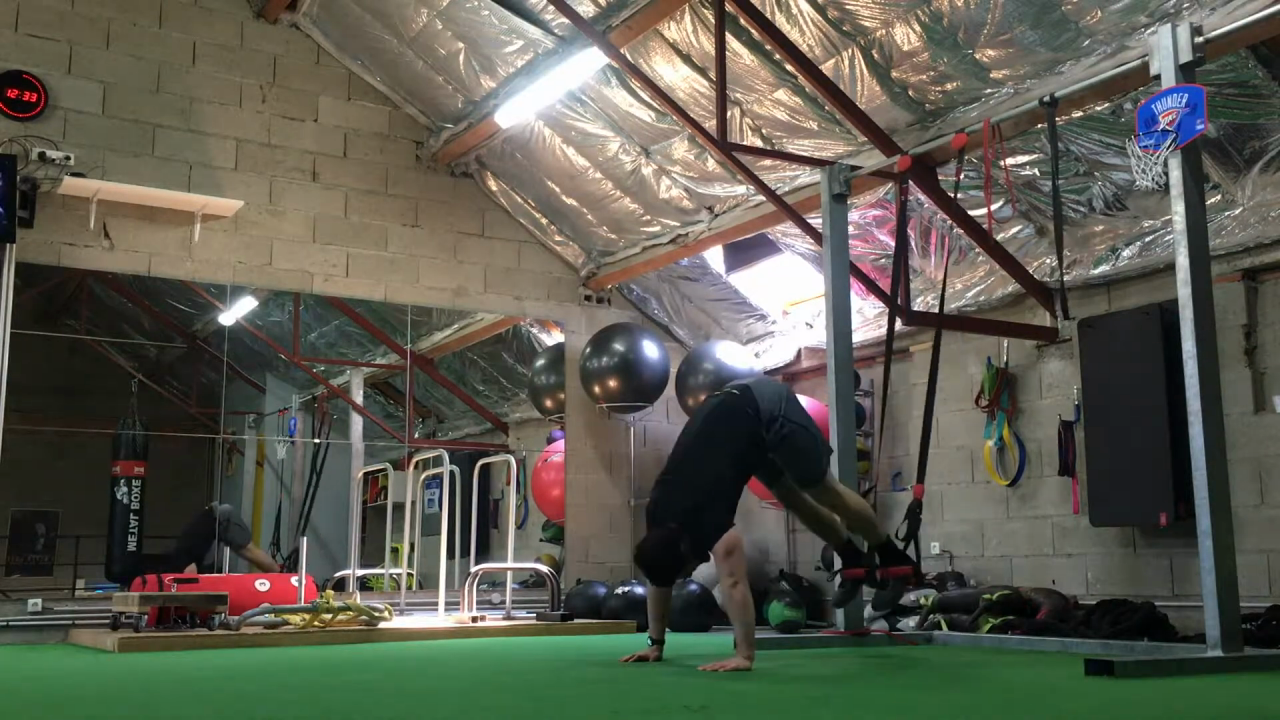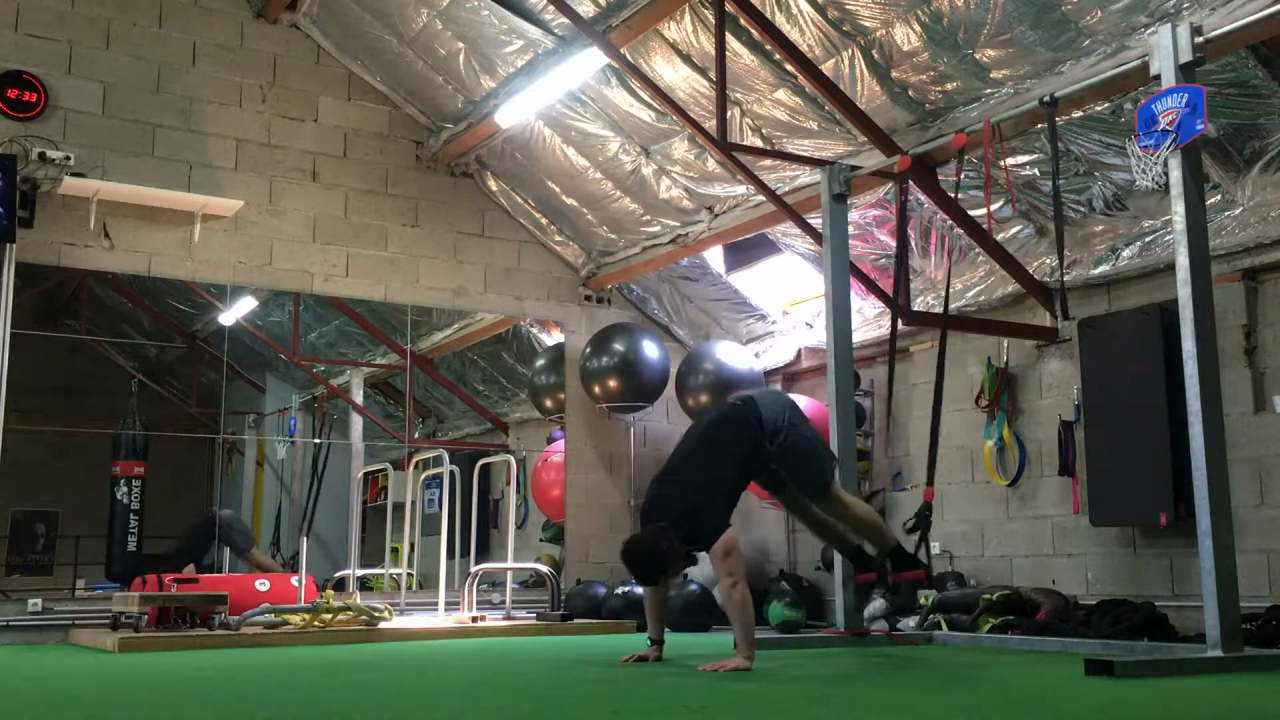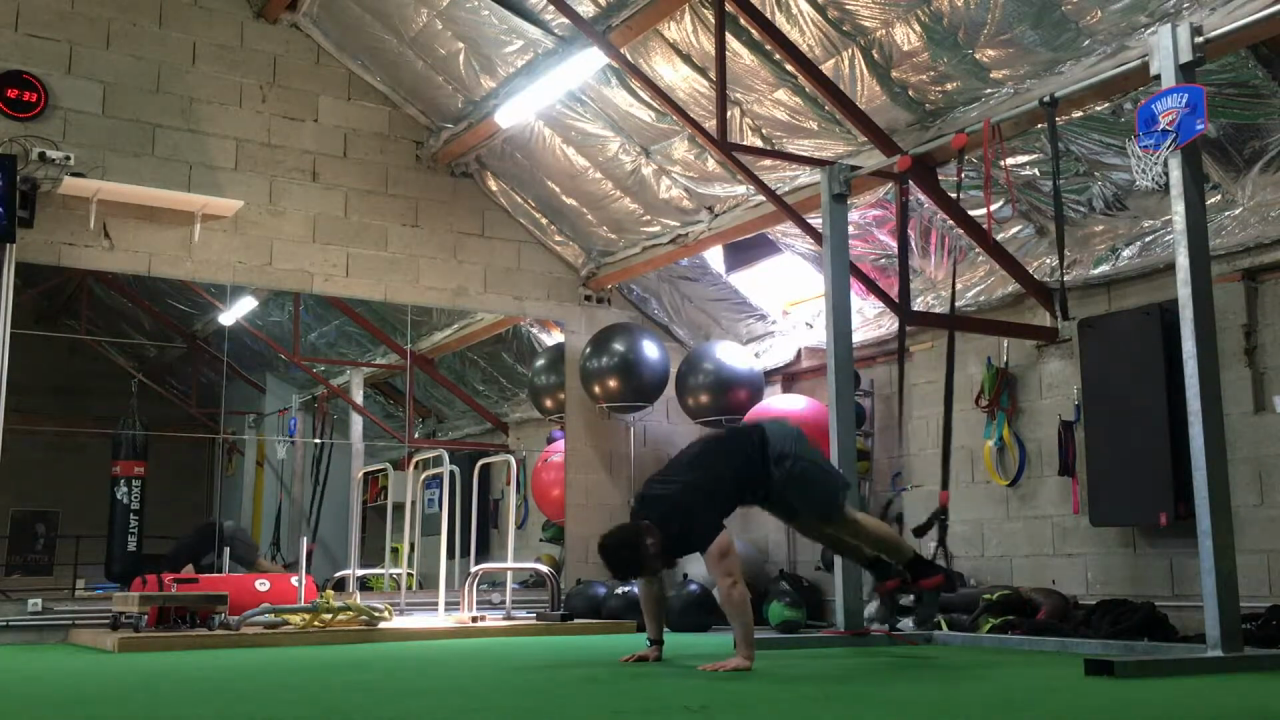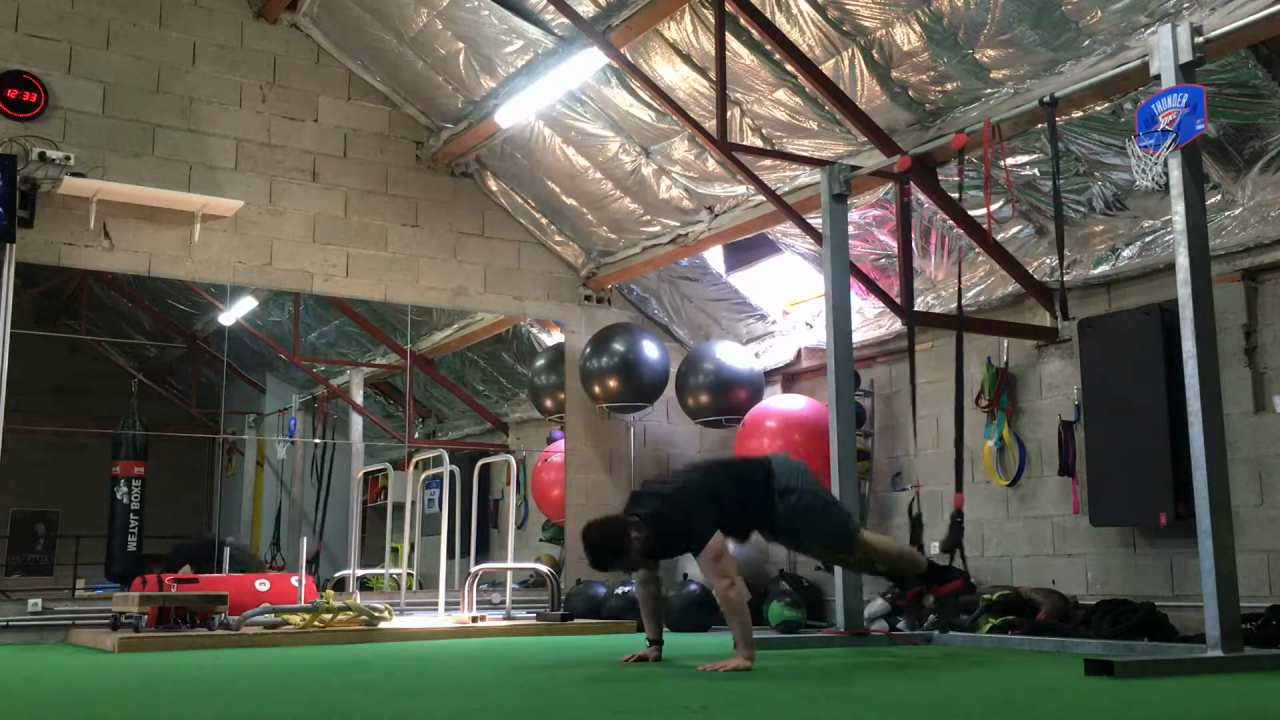
dt=0.1s
person 1, frame 1
left shoulder: (703, 511)
right shoulder: (662, 512)
left elbow: (733, 582)
right elbow: (659, 583)
left wrist: (744, 656)
right wrist: (655, 644)
left hip: (767, 408)
right hip: (741, 408)
left knee: (824, 491)
right knee: (789, 496)
left ankle: (889, 555)
right ankle: (853, 557)
person 1, frame 2
left shoulder: (698, 513)
right shoulder: (655, 514)
left elbow: (732, 581)
right elbow: (654, 580)
left wrist: (744, 654)
right wrist: (655, 642)
left hip: (770, 419)
right hip: (744, 415)
left knee: (829, 499)
right knee: (797, 504)
left ankle: (902, 561)
person 1, frame 3
left shoulder: (687, 514)
right shoulder: (644, 519)
left elbow: (729, 582)
right elbow: (650, 583)
left wrist: (744, 655)
right wrist: (654, 644)
left hip: (777, 449)
right hip: (755, 456)
left knee: (838, 519)
right knee: (810, 526)
left ankle: (922, 570)
right ankle: (884, 571)
person 1, frame 4
left shoulder: (681, 513)
right shoulder: (639, 518)
left elbow: (725, 582)
right elbow: (647, 581)
left wrist: (744, 654)
right wrist: (654, 642)
left hip: (782, 484)
right hip: (763, 501)
left knee: (853, 543)
right knee: (830, 551)
left ankle: (939, 575)
right ankle: (908, 581)
